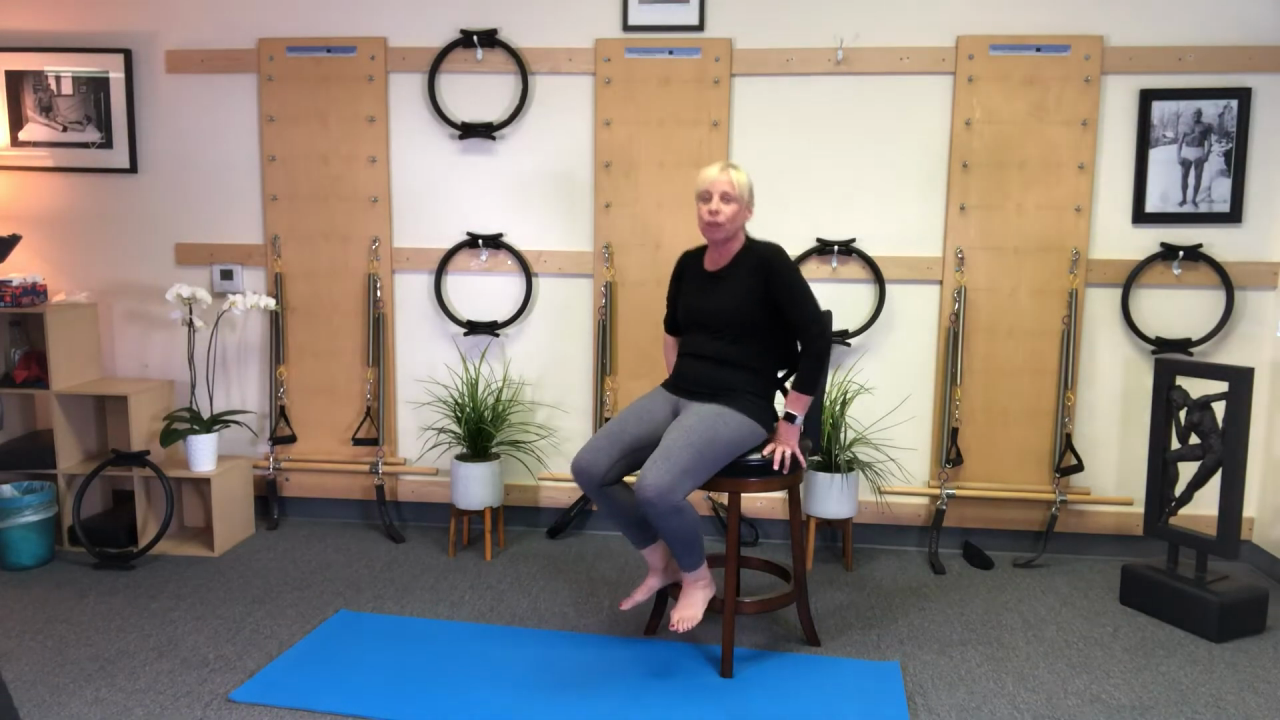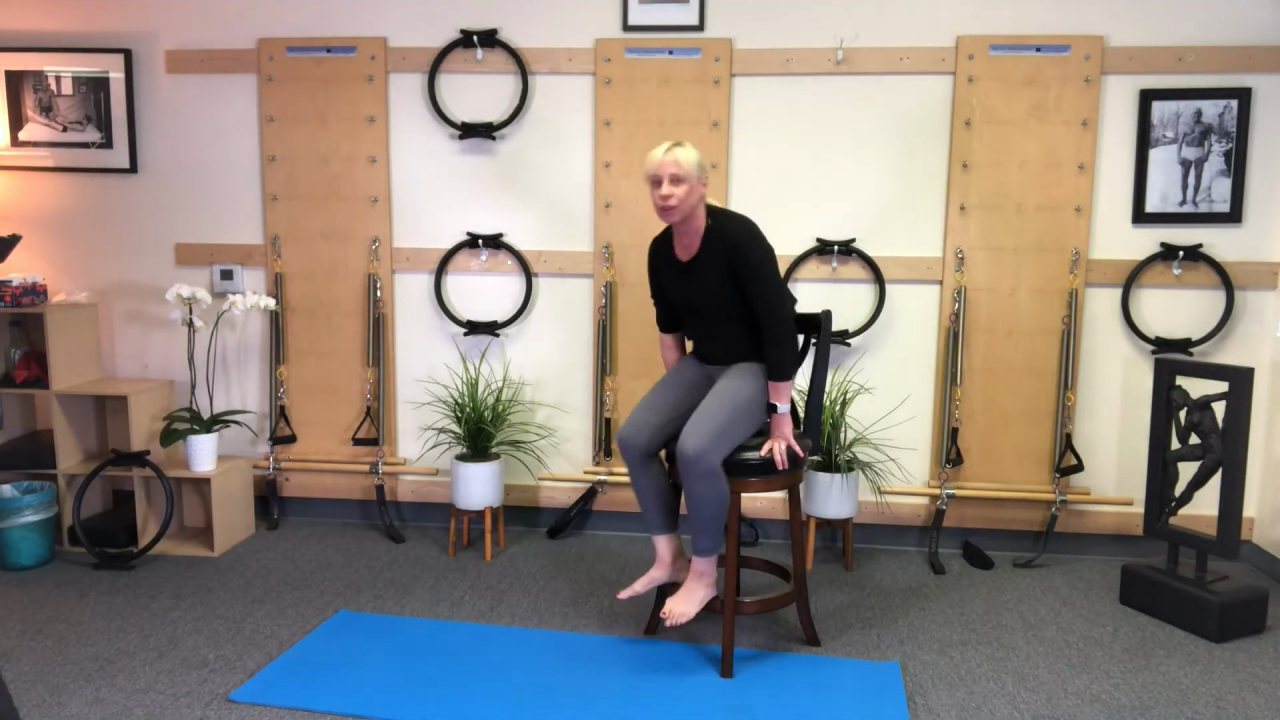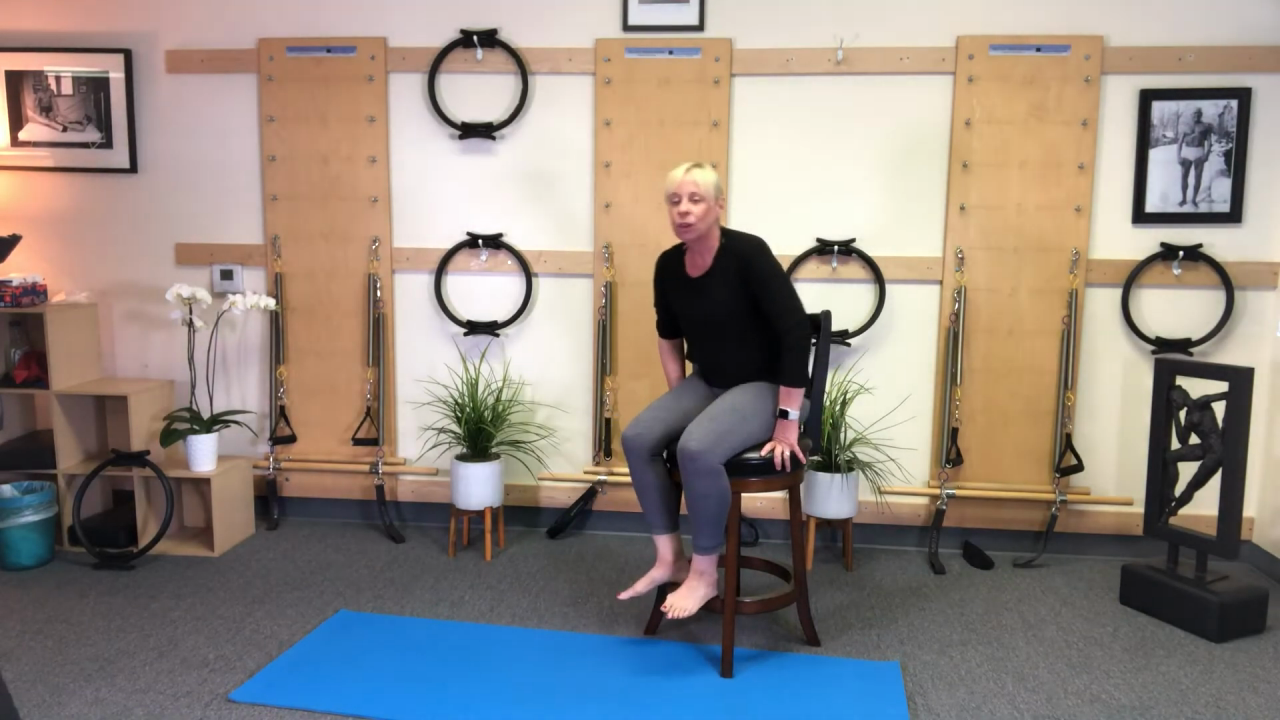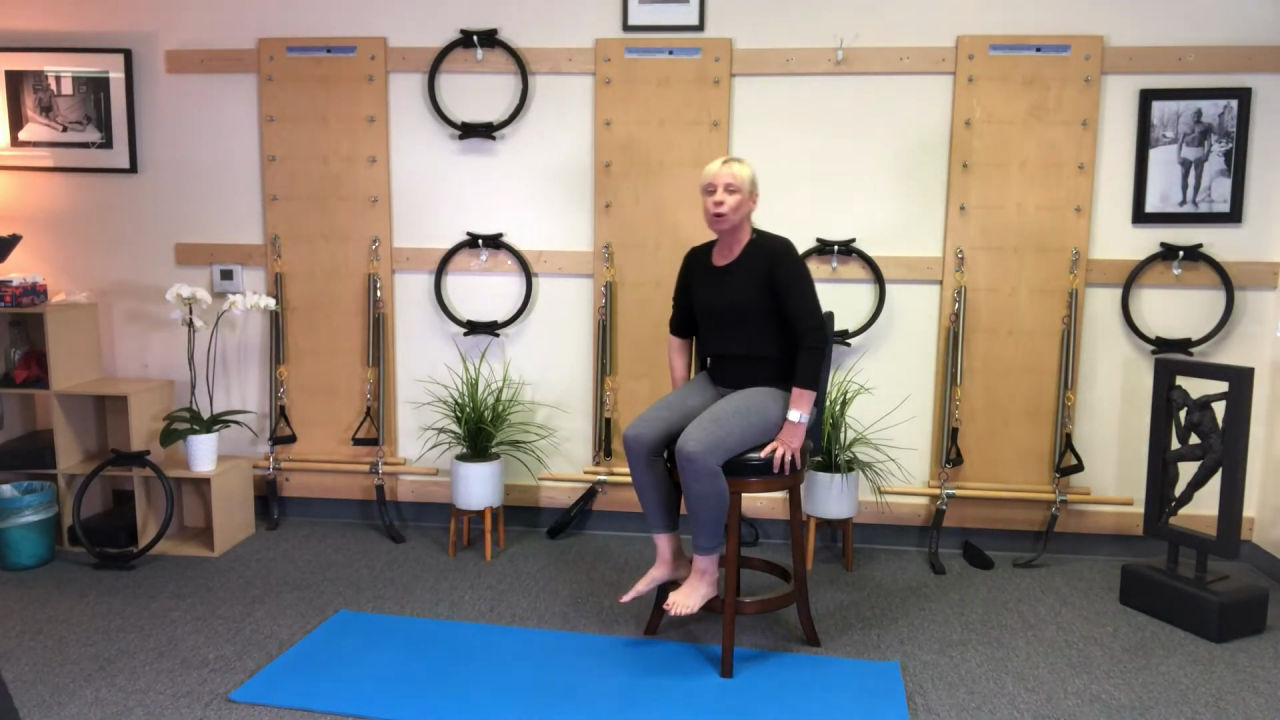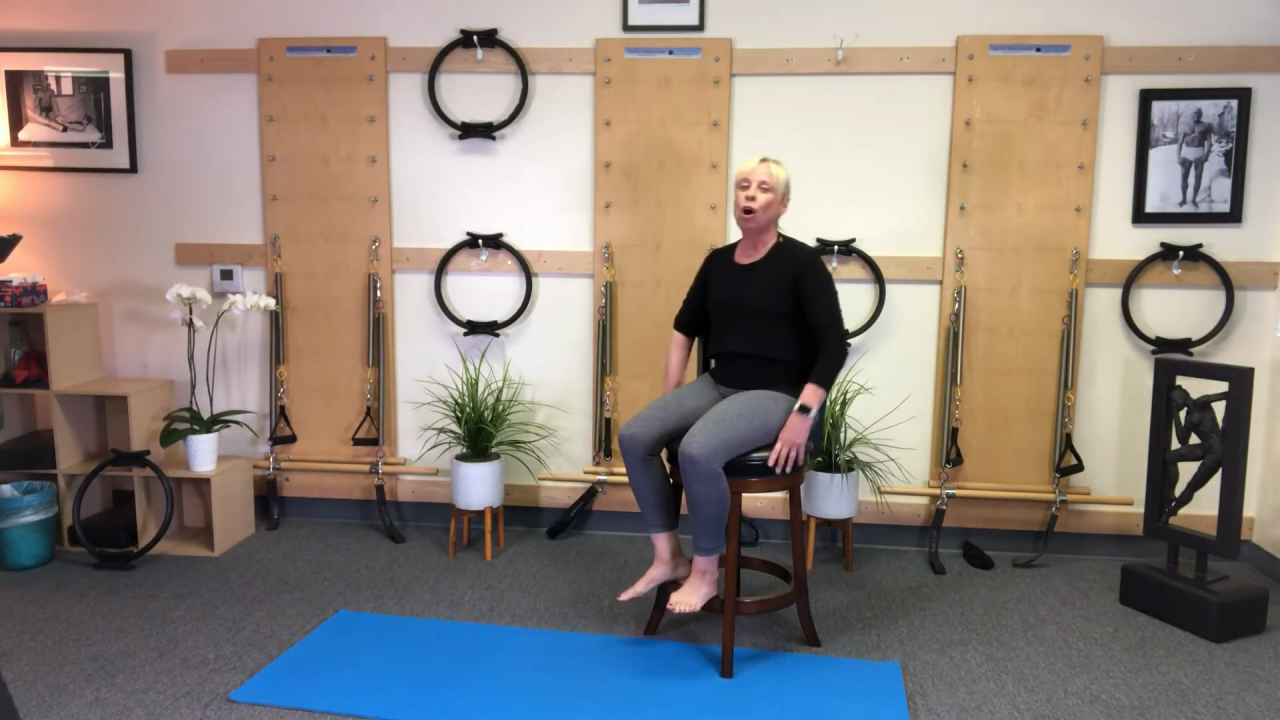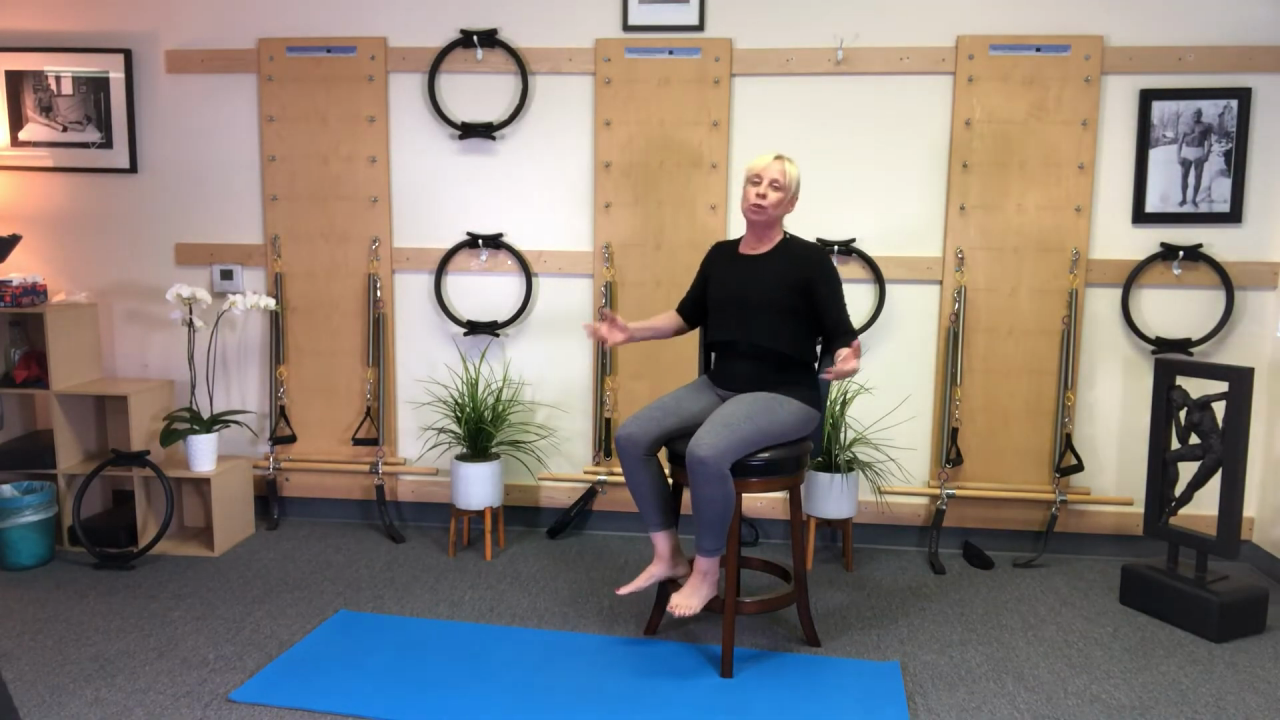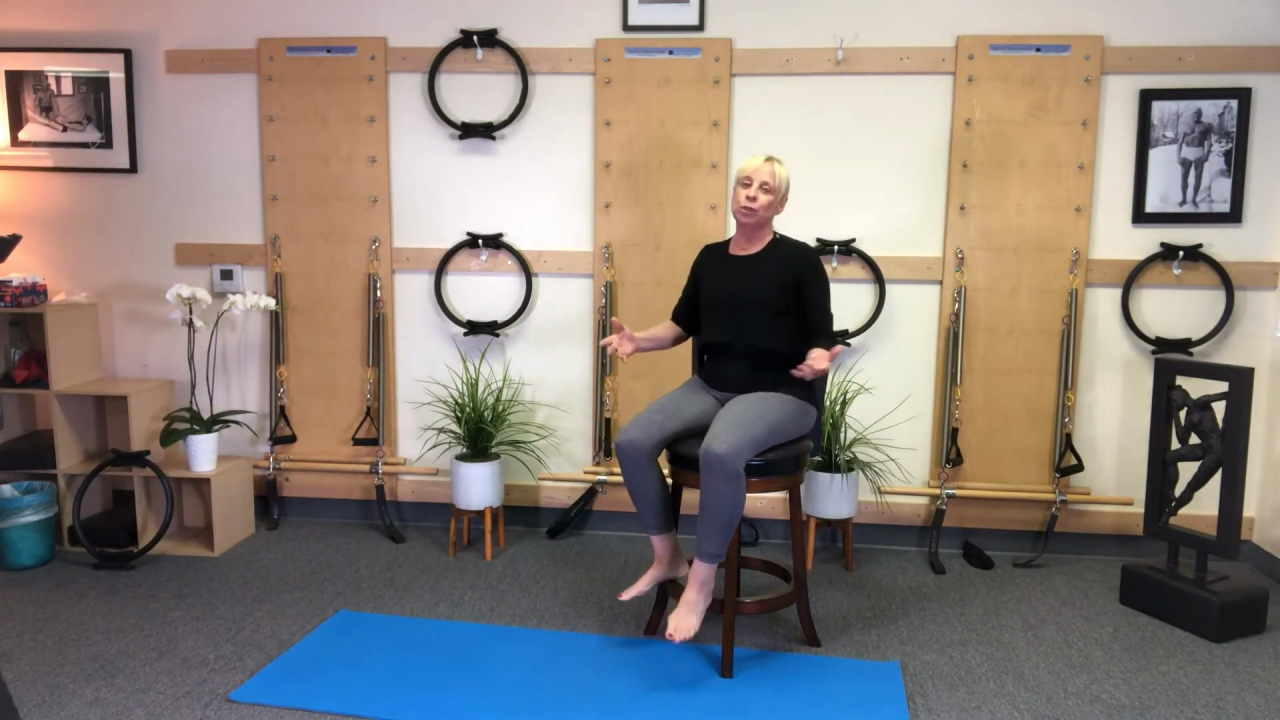
dt=0.3s
person 1, frame 1
left shoulder: (769, 262)
right shoulder: (688, 264)
left elbow: (816, 341)
left wrist: (789, 422)
left hip: (736, 406)
right hip: (677, 395)
left knee: (658, 488)
right knee: (589, 469)
left ankle: (698, 580)
right ankle: (662, 565)
person 1, frame 2
left shoulder: (738, 236)
right shoulder: (660, 249)
left elbow: (778, 322)
right elbow: (669, 326)
left wrist: (779, 415)
right wrist: (677, 396)
left hip: (754, 365)
right hip: (703, 362)
left knee: (696, 449)
right knee: (634, 440)
left ankle: (704, 575)
right ankle: (670, 559)
person 1, frame 3
left shoulder: (748, 254)
right shoulder: (668, 265)
left elbow: (796, 333)
right elbow: (668, 337)
left wrist: (788, 421)
right wrist: (677, 405)
left hip: (764, 385)
right hip: (708, 383)
left knee: (697, 447)
right knee: (637, 438)
left ankle: (704, 574)
right ankle: (669, 559)
person 1, frame 4
left shoulder: (776, 254)
right shoulder: (695, 261)
left elbow: (813, 337)
right elbow: (680, 334)
left wrist: (795, 422)
right wrist: (680, 405)
left hip: (772, 389)
right hip: (715, 383)
left knee: (695, 449)
right knee: (638, 437)
left ankle: (705, 573)
right ankle: (670, 558)
person 1, frame 5
left shoulder: (802, 262)
right shoulder: (717, 262)
left elbow: (833, 347)
right elbow: (685, 328)
left wrist: (803, 415)
right wrist: (670, 399)
left hip: (777, 395)
right hip: (719, 384)
left knee: (697, 451)
right knee: (634, 436)
left ankle: (705, 572)
right ankle: (668, 558)
person 1, frame 6
left shoulder: (809, 259)
right shoulder: (720, 254)
left elbow: (840, 334)
right elbow: (687, 315)
left wrist: (844, 361)
right wrist: (630, 331)
left hip: (782, 396)
right hip: (718, 385)
left knee: (704, 453)
right knee: (631, 436)
left ankle: (706, 572)
right ankle: (668, 556)
person 1, frame 7
left shoulder: (799, 259)
right shoulder: (710, 257)
left elbow: (823, 335)
right elbow: (683, 323)
left wrist: (818, 359)
right wrist: (639, 340)
left hip: (777, 393)
right hip: (709, 386)
left knee: (720, 452)
right knee: (631, 441)
left ankle: (701, 581)
right ankle: (667, 558)
